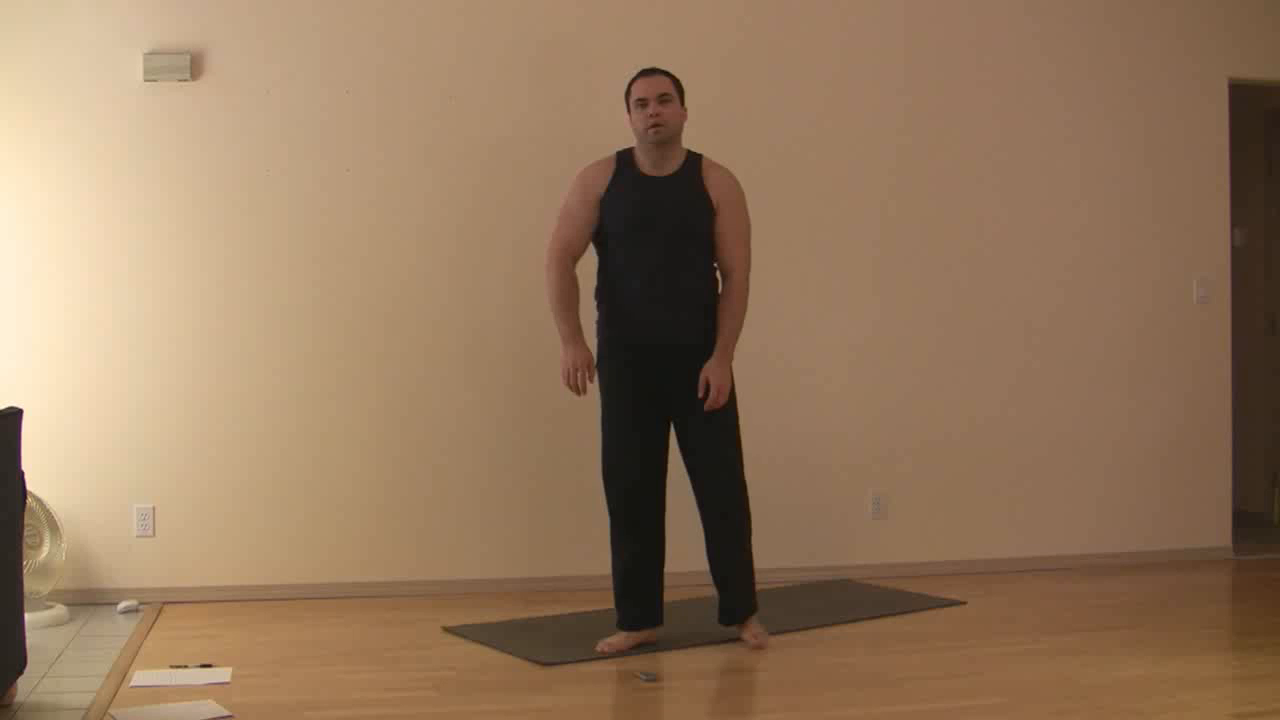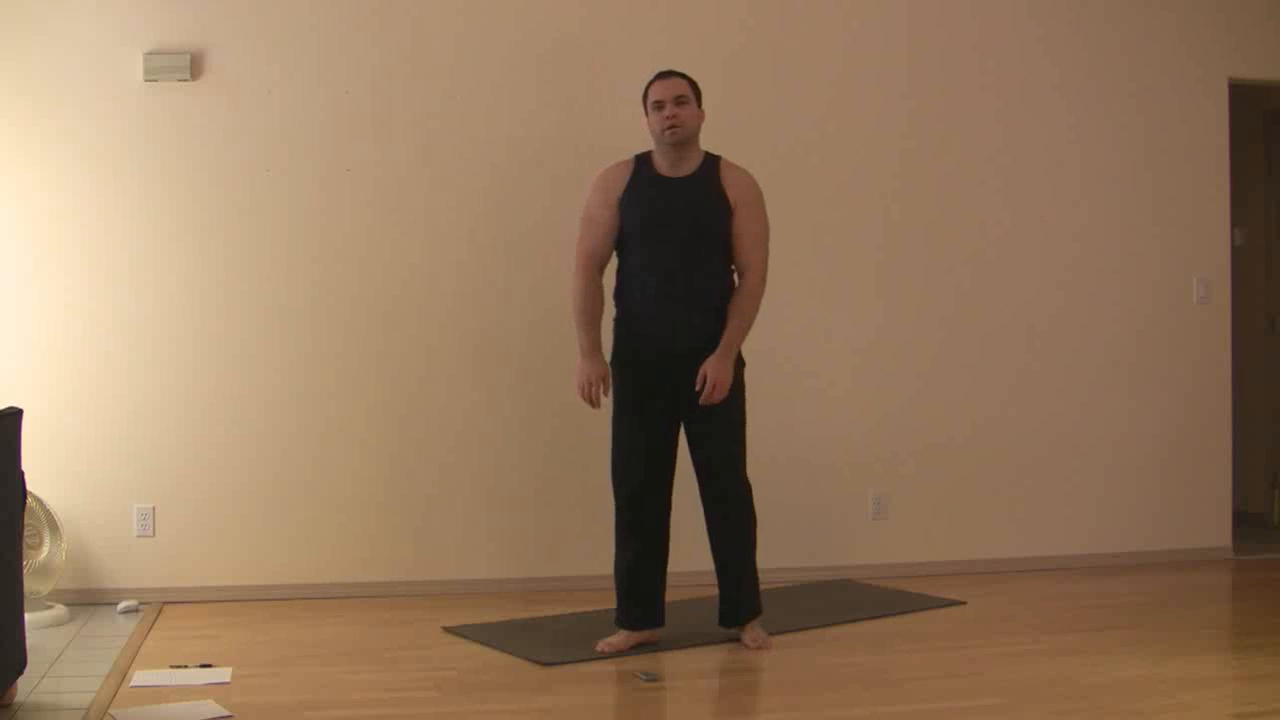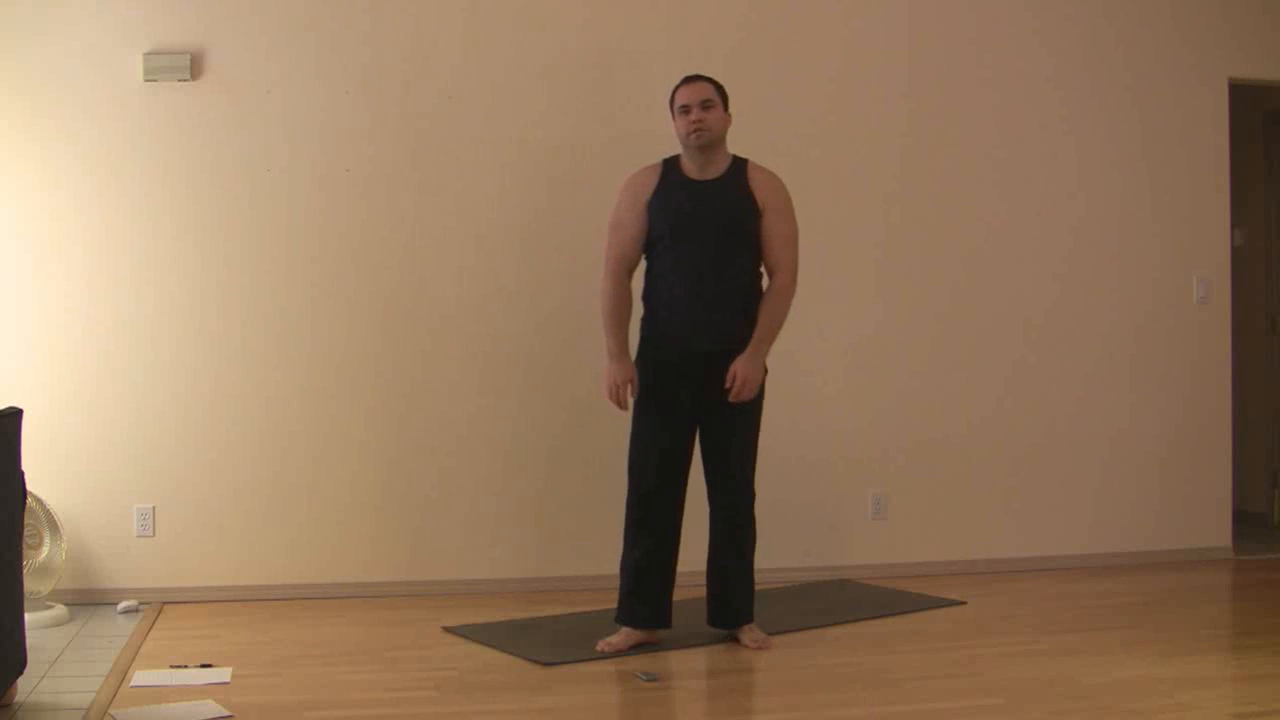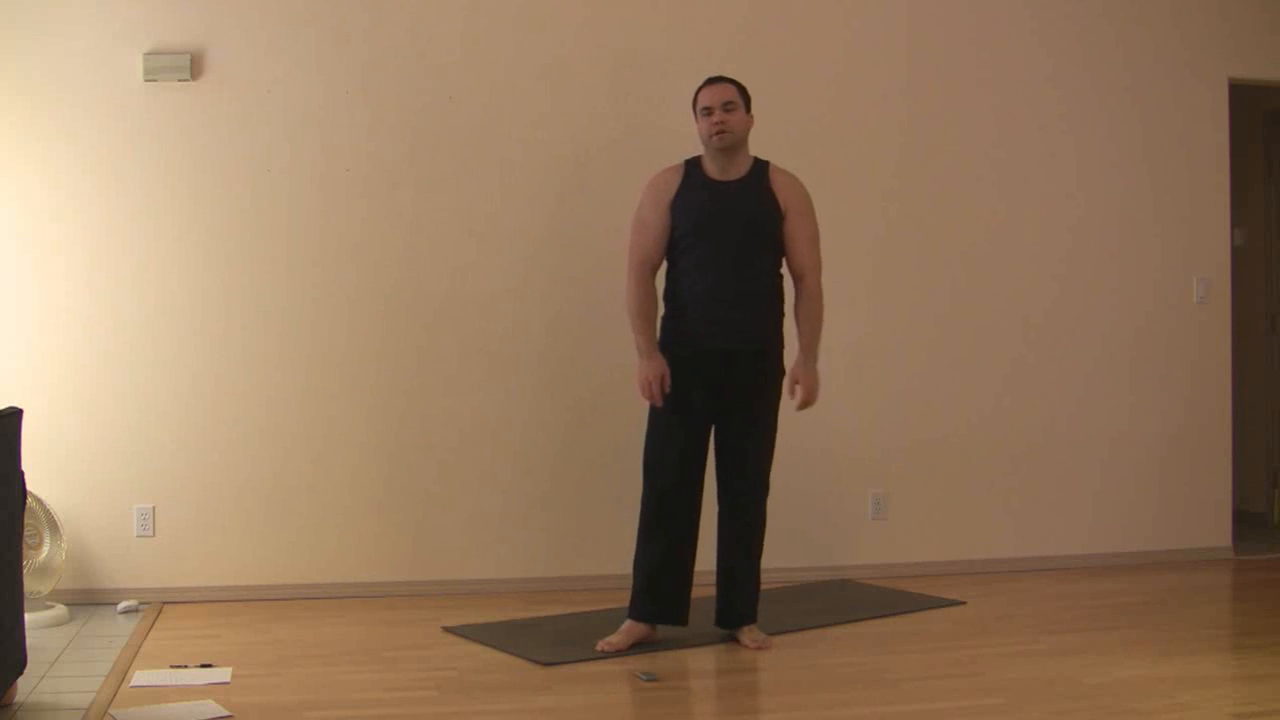
dt=0.2s
person 1, frame 1
left shoulder: (716, 183)
right shoulder: (598, 179)
left elbow: (736, 276)
right elbow: (560, 260)
left wrist: (722, 357)
right wrist: (571, 340)
left hip: (699, 358)
right hip: (626, 358)
left knee: (722, 484)
right knee: (630, 489)
left ankle: (742, 610)
right ankle: (637, 619)
person 1, frame 2
left shoulder: (734, 184)
right shoulder: (617, 182)
left elbow: (752, 275)
right elbow: (587, 270)
left wrist: (726, 354)
right wrist: (589, 352)
left hip: (711, 360)
right hip: (640, 360)
left knee: (727, 488)
right knee: (637, 490)
left ankle: (743, 612)
right ankle: (638, 618)
person 1, frame 3
left shoulder: (762, 187)
right shoulder: (645, 185)
left elbow: (782, 277)
right elbow: (616, 273)
left wrist: (755, 353)
right wrist: (616, 356)
left hip: (735, 363)
right hip: (663, 361)
left knee: (734, 490)
right knee: (651, 489)
left ankle: (736, 614)
right ankle: (640, 617)
person 1, frame 4
left shoulder: (783, 189)
right shoulder: (669, 185)
left elbow: (807, 279)
right elbow: (640, 272)
left wrist: (807, 359)
right wrist: (647, 353)
left hip: (755, 361)
right hip: (683, 359)
left knee: (746, 490)
right knee: (666, 485)
left ankle: (739, 614)
right ankle: (647, 613)
